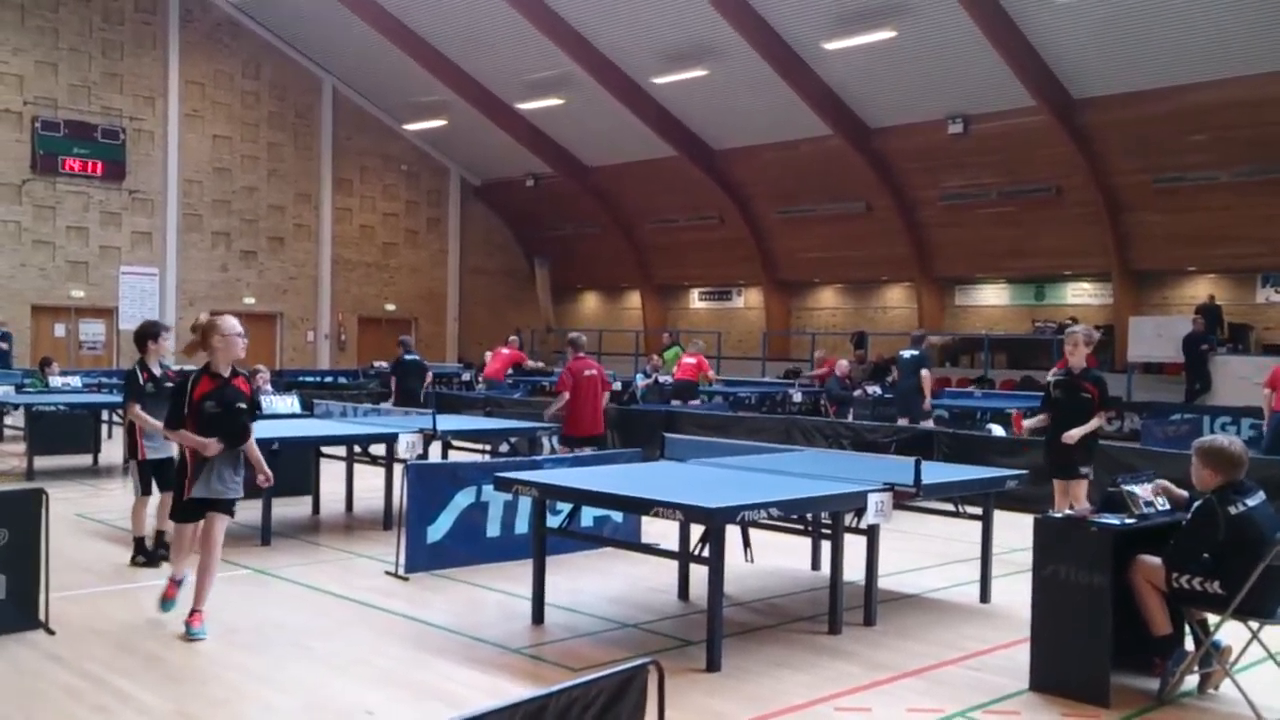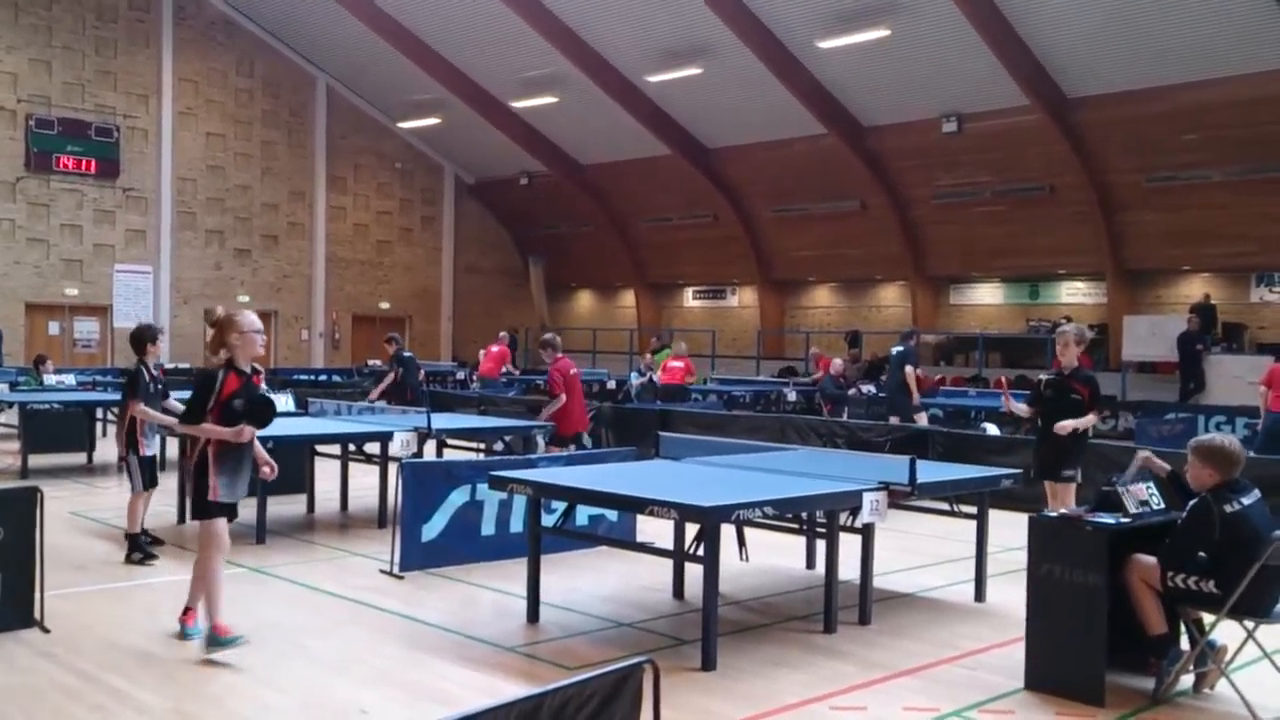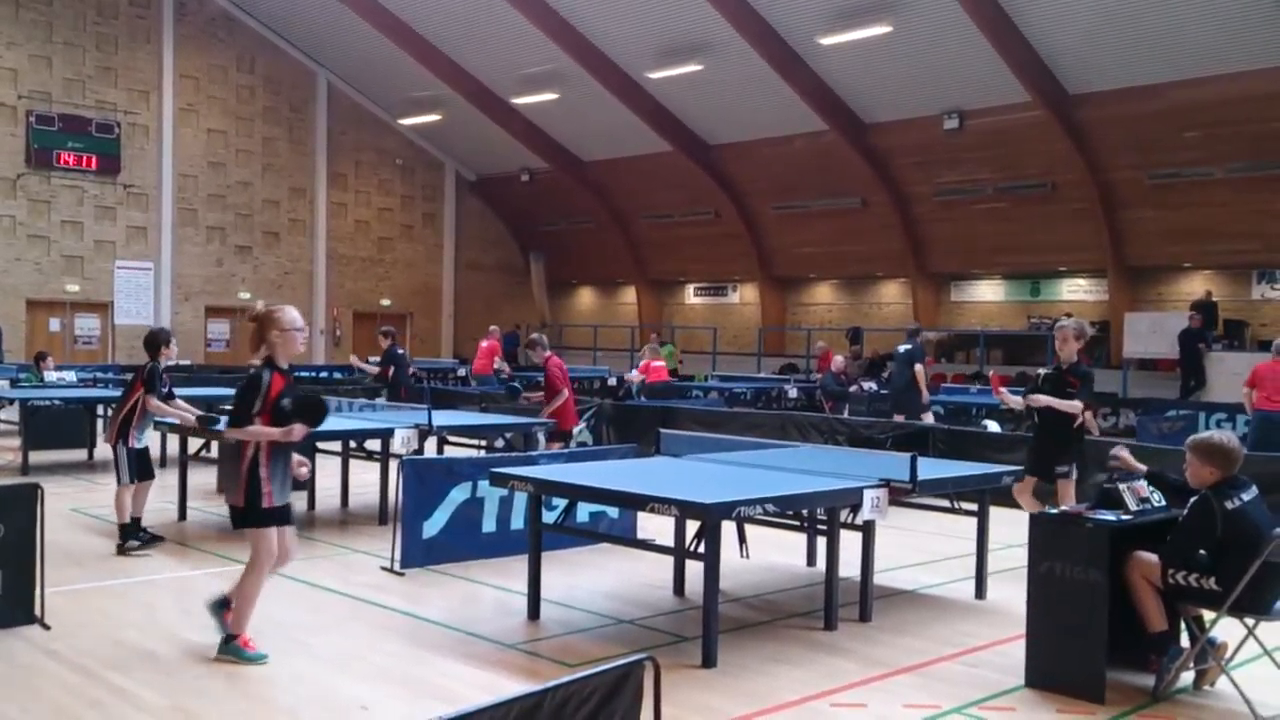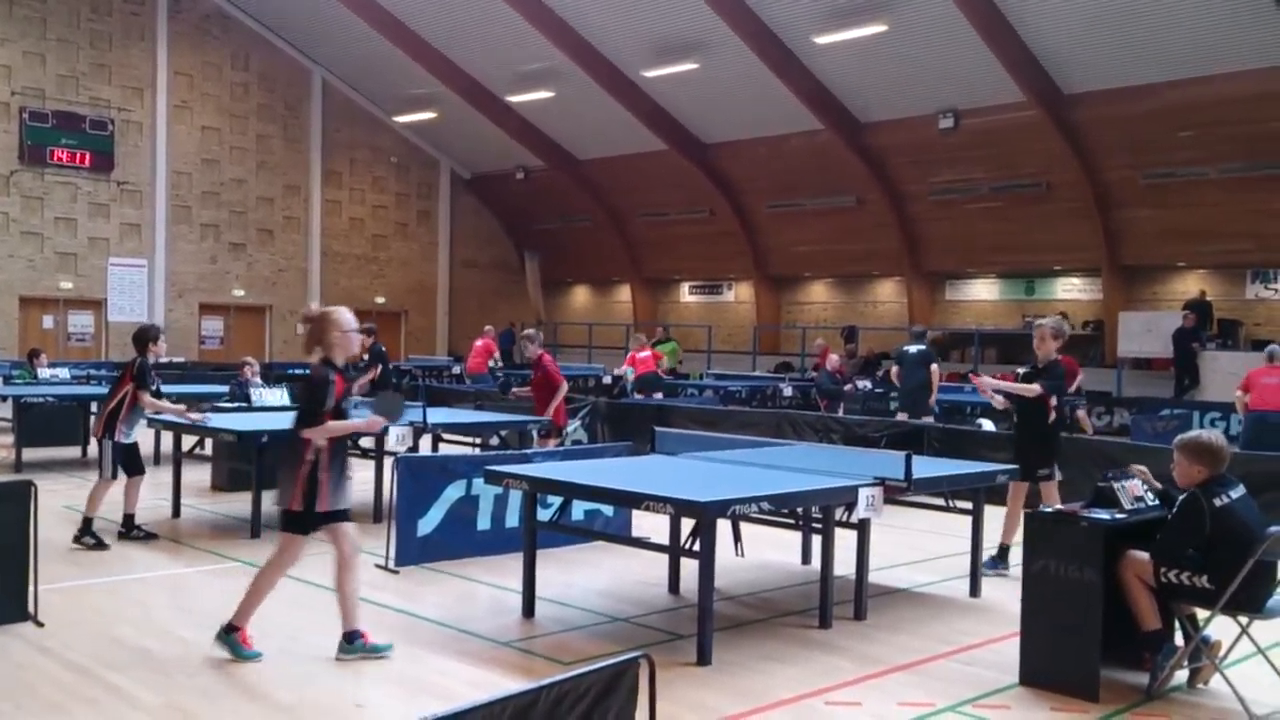
dt=0.3s
person 1, frame 1
left shoulder: (244, 384)
right shoulder: (192, 383)
right elbow: (171, 429)
left wrist: (259, 464)
right wrist: (199, 442)
left hip: (229, 475)
right hip: (195, 473)
left knee: (214, 543)
right knee: (184, 543)
left ankle: (196, 613)
right ankle: (175, 579)
person 1, frame 2
left shoulder: (255, 379)
right shoulder: (215, 378)
right elbow: (186, 424)
left wrist: (261, 456)
right wrist: (229, 434)
left hip: (236, 474)
right hip: (210, 471)
left knee: (211, 546)
right knee: (219, 545)
left ankle: (190, 611)
right ankle: (215, 629)
person 1, frame 3
left shoulder: (285, 377)
right shoulder: (260, 378)
right elbow: (234, 429)
left wrist: (290, 456)
right wrist: (282, 434)
left hip: (276, 480)
right hip: (255, 479)
left knee: (284, 553)
right knee: (265, 556)
left ankle: (226, 602)
right ankle: (233, 639)
person 1, frame 4
left shoulder: (337, 376)
right shoulder: (322, 378)
right elbow: (309, 429)
right wrist: (360, 425)
left hip: (328, 482)
right hip: (308, 480)
left knee: (349, 551)
right knee: (286, 558)
left ankle: (352, 637)
right ankle: (234, 629)
person 2, frame 1
left shoulder: (1210, 509)
right shoulder: (1252, 492)
left elbow: (1174, 558)
right wrist: (1176, 495)
left hip: (1241, 594)
left knee: (1140, 567)
right knee: (1186, 571)
left ankle: (1172, 656)
right ankle: (1208, 649)
person 2, frame 2
left shoulder: (1206, 507)
right shoulder: (1246, 490)
left elbow: (1169, 558)
right wrist: (1161, 468)
left hip: (1237, 594)
left knee: (1135, 566)
right knee: (1180, 572)
left ankle: (1168, 656)
right ankle: (1204, 649)
person 2, frame 3
left shoulder: (1207, 504)
right shoulder: (1244, 487)
left elbow: (1170, 555)
right elbow: (1181, 489)
right wrist: (1138, 468)
left hip: (1238, 591)
left knee: (1136, 563)
right knee: (1179, 570)
left ankle: (1168, 654)
right ankle: (1203, 645)
person 2, frame 4
left shoulder: (1196, 501)
right shoulder: (1230, 486)
left elbow: (1162, 553)
right wrist: (1154, 485)
left hip: (1231, 588)
right hip: (1256, 584)
left knee: (1130, 563)
right knee: (1171, 568)
left ankle: (1162, 651)
right ankle: (1198, 644)
person 3, frame 1
left shoulder: (168, 374)
right shoulder: (135, 375)
right elbow: (134, 412)
right wrist: (165, 429)
left hip: (164, 446)
right hip: (141, 446)
left knee: (168, 493)
right knee: (143, 496)
left ankle: (160, 544)
right ankle: (139, 550)
person 3, frame 2
left shoulder: (155, 374)
right shoulder: (138, 374)
left elbow: (167, 402)
right elbow: (137, 409)
right wrist: (172, 422)
left hip: (150, 440)
right hip: (136, 442)
left knee: (149, 488)
right knee: (140, 491)
left ankle: (137, 531)
right ankle: (134, 547)
person 3, frame 3
left shoulder: (161, 375)
right shoulder: (152, 370)
left elbow: (174, 402)
right elbow: (151, 404)
left wrist: (201, 415)
right wrist: (182, 417)
left hip: (137, 435)
right hip: (124, 433)
left knee: (146, 480)
right knee: (127, 484)
left ankle: (135, 528)
right ankle: (125, 538)
person 3, frame 4
left shoulder: (149, 371)
right shoulder: (141, 365)
left elbow: (159, 402)
right elbow: (145, 401)
left wrist: (188, 415)
right wrist: (179, 410)
left hip: (126, 431)
right hip: (112, 429)
left knee: (137, 475)
right knee: (107, 479)
left ankle: (128, 526)
right ankle: (84, 531)
person 4, frame 1
left shoulder: (1096, 380)
right shoulder: (1055, 379)
left elbow: (1101, 417)
right elbow: (1047, 415)
left wrist: (1080, 431)
right wrist: (1029, 423)
left hip: (1082, 445)
right hip: (1056, 444)
left knee: (1078, 497)
right knee: (1061, 496)
person 4, frame 2
left shoulder: (1087, 380)
right shoulder: (1046, 379)
left elbow: (1093, 416)
right elbow: (1030, 410)
left wrist: (1073, 423)
right wrist: (1012, 405)
left hip: (1071, 447)
right hip: (1046, 445)
left knee: (1066, 500)
right knee: (1052, 498)
person 4, frame 3
left shoulder: (1085, 376)
right shoulder: (1044, 375)
left elbow: (1079, 406)
right elbow: (1024, 403)
left wrist: (1049, 400)
right wrist: (1007, 397)
left hip: (1066, 434)
right hip: (1041, 439)
left knee: (1066, 500)
right knee: (1020, 491)
person 4, frame 4
left shoulder: (1058, 372)
right shoulder: (1024, 371)
left elbow: (1034, 390)
right elbow: (1005, 403)
left wrist: (997, 383)
right wrist: (990, 394)
left hip: (1045, 444)
right hip: (1022, 442)
left knee: (1050, 502)
right knee: (1014, 499)
right ankle: (1001, 557)
